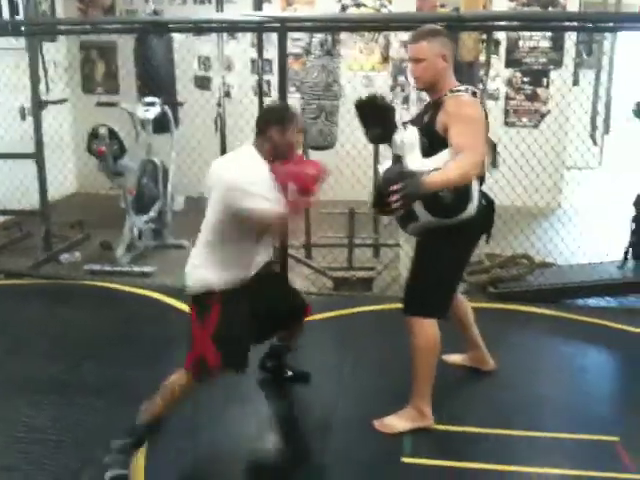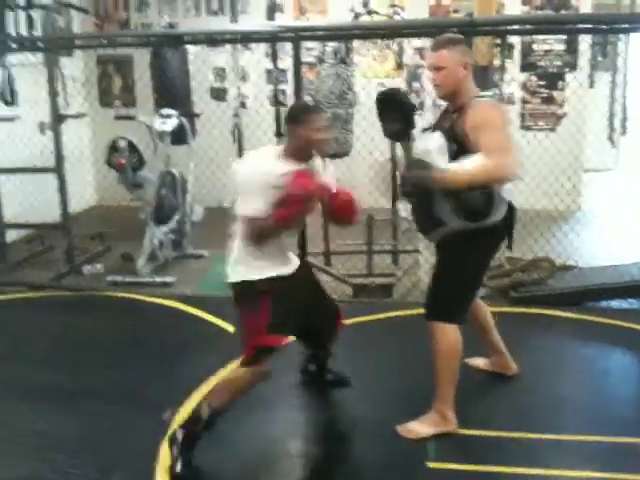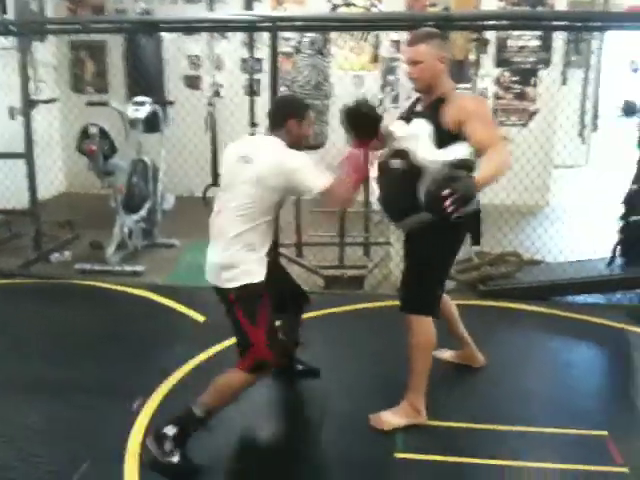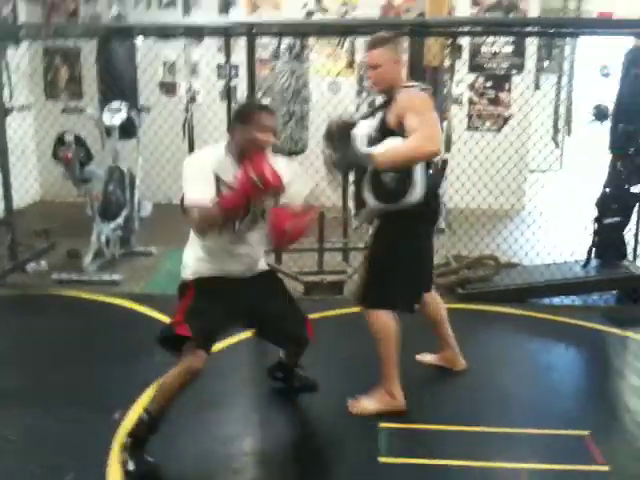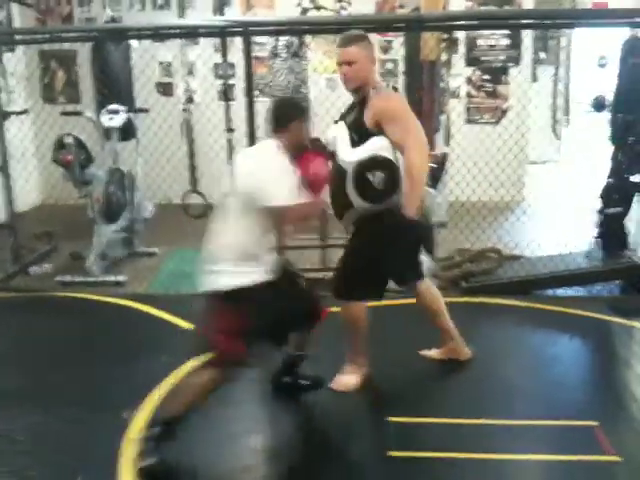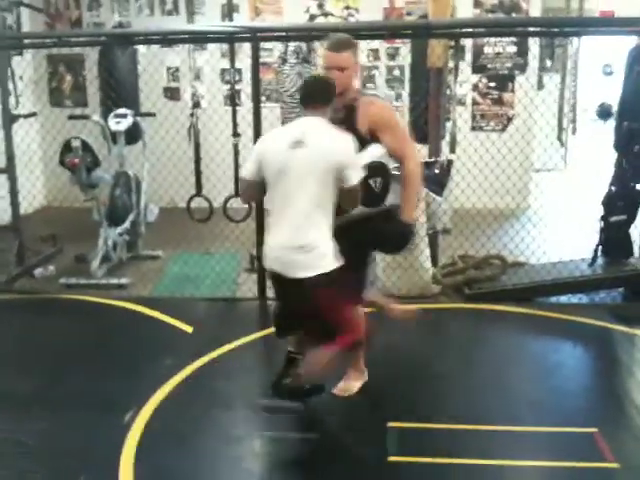
dt=0.2s
person 1, frame 1
left shoulder: (461, 106)
right shoulder: (434, 105)
left elbow: (469, 166)
right elbow: (422, 151)
left wrist: (419, 185)
left hip: (455, 222)
right hip: (445, 218)
left knee: (421, 308)
right knee: (444, 291)
left ankle: (420, 409)
right ankle: (479, 355)
person 1, frame 2
left shoulder: (483, 112)
right shoulder: (448, 112)
left elbow: (498, 166)
left wrist: (436, 178)
left hip: (476, 226)
left knee: (441, 313)
right knee: (462, 296)
left ankle: (442, 414)
right ankle: (501, 359)
person 1, frame 3
left shoulder: (465, 105)
right shoulder: (420, 105)
left elbow: (498, 154)
left wrist: (471, 185)
left hip: (441, 219)
right hip: (423, 217)
left knee: (418, 305)
right knee: (430, 292)
left ankle: (415, 405)
right ankle: (469, 350)
person 1, frame 4
left shoulder: (411, 99)
right shoulder: (393, 103)
left elbow: (428, 142)
right elbow: (384, 150)
left wrist: (368, 158)
right wrist: (348, 142)
left hip: (407, 214)
right hip: (407, 211)
left knee: (376, 301)
right knee: (418, 286)
left ankle: (390, 392)
right ankle: (451, 353)
person 1, frame 5
left shoulder: (384, 103)
right shoulder: (357, 105)
left elbow: (417, 151)
left wrist: (407, 213)
right wrist: (329, 163)
left hip: (386, 215)
right hip: (375, 211)
left knee: (348, 290)
right knee: (412, 278)
left ankle: (356, 363)
right ankle: (454, 344)
person 1, frame 6
left shoulder: (372, 109)
left elbow: (410, 158)
left wrist: (407, 217)
left hip: (361, 217)
right hip: (331, 214)
left knee: (345, 292)
left ankle: (358, 368)
right ankle: (390, 310)
person 2, frame 1
left shoulder: (260, 162)
right shoulder: (246, 172)
right elbow: (268, 228)
left hip: (251, 267)
right hip: (218, 281)
left knee: (293, 314)
right knee: (201, 369)
left ankle: (275, 364)
right ankle: (132, 439)
person 2, frame 2
left shoulder: (311, 164)
right shoulder: (257, 169)
left elbow: (334, 197)
right elbow: (256, 232)
left hip: (288, 267)
right hip: (256, 274)
left knee: (328, 320)
right knee: (259, 361)
left ankle: (316, 369)
right ankle: (185, 436)
person 2, frame 3
left shoulder: (237, 147)
right shoulder: (285, 160)
right elbow: (339, 197)
right wrist: (357, 165)
left hip: (230, 258)
right hip: (240, 271)
left knee: (294, 302)
right knee: (256, 364)
left ankle: (286, 359)
right ankle: (171, 432)
person 2, frame 4
left shoulder: (278, 167)
right shoulder: (203, 162)
left elbow: (296, 209)
right elbow: (201, 223)
left wrist: (292, 220)
right wrist: (243, 192)
left hip: (254, 271)
right hip: (209, 275)
left knee: (299, 332)
right knee: (192, 362)
left ankle: (285, 371)
right ankle: (135, 440)
person 2, frame 5
left shoulder: (257, 155)
right shoulder: (271, 164)
right elbow: (297, 218)
left wrist: (301, 184)
left hip: (264, 267)
right hip: (237, 277)
left knee: (309, 312)
right knee: (224, 366)
left ankle: (289, 373)
right ankle: (160, 430)
person 2, frame 6
left shoulder: (269, 140)
right shoulder: (341, 142)
left elbow: (247, 194)
right elbow: (350, 200)
left hip: (277, 254)
right hip: (312, 260)
left knee: (299, 319)
right knee: (344, 335)
left ankle: (290, 380)
right ankle: (290, 394)
